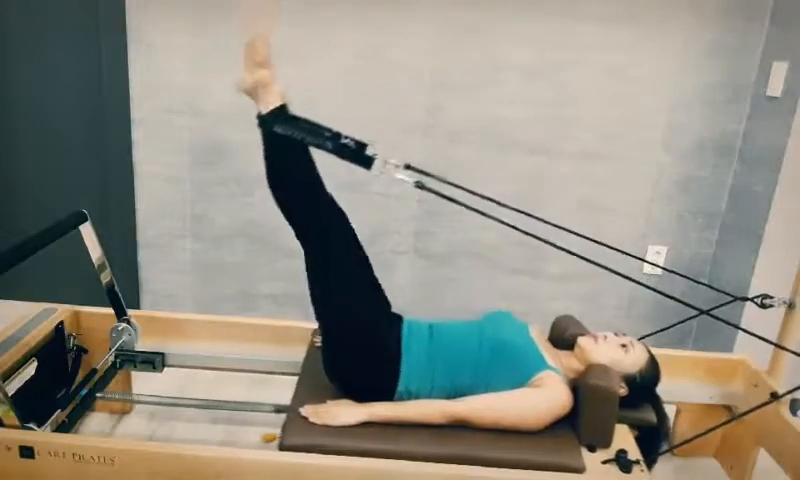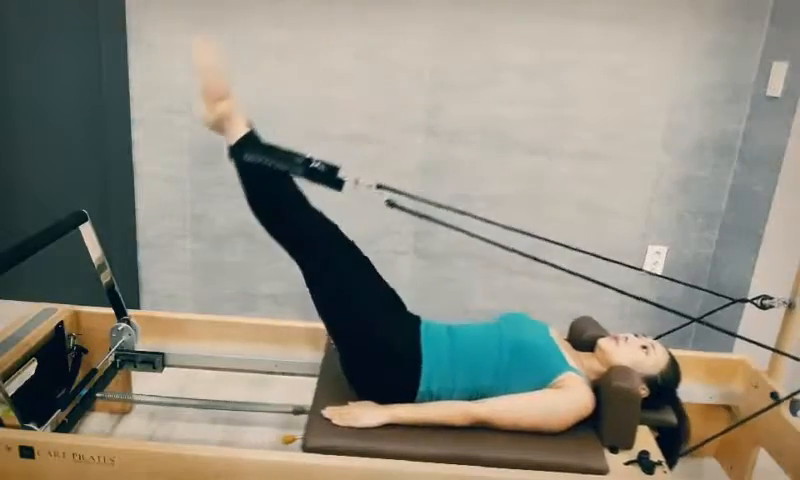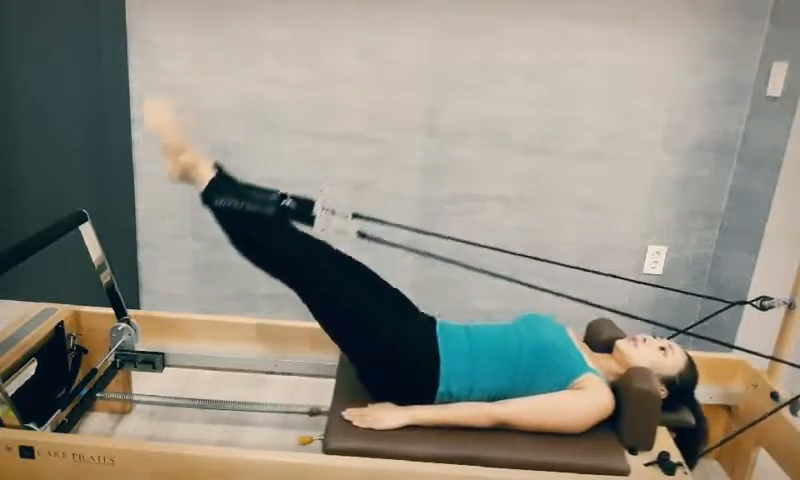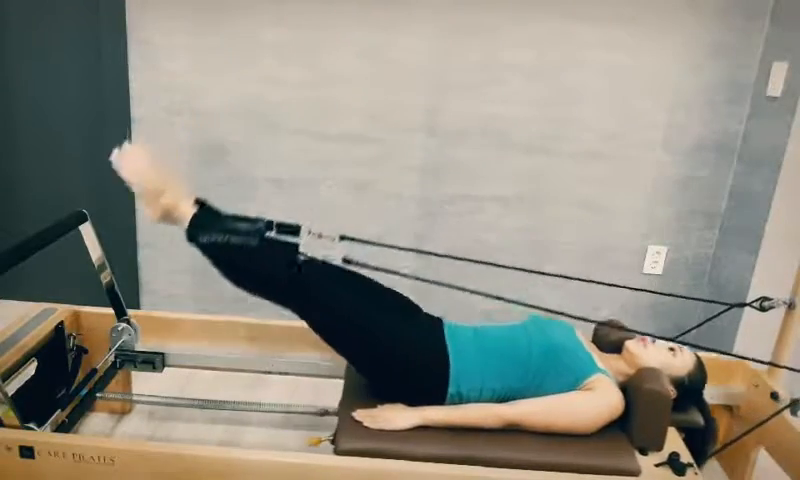
dt=0.2s
person 1, frame 1
left shoulder: (555, 397)
right shoulder: (543, 344)
left elbow: (457, 410)
left wrist: (365, 411)
left hip: (379, 371)
right hip: (401, 339)
left knee: (324, 227)
right knee: (326, 224)
left ankle: (271, 103)
person 1, frame 2
left shoulder: (575, 398)
right shoulder: (557, 345)
left elbow: (476, 411)
left wrist: (386, 413)
left hip: (402, 370)
right hip: (415, 337)
left knee: (314, 242)
right knee: (319, 240)
left ankle: (234, 130)
right ankle: (234, 128)
person 1, frame 3
left shoulder: (595, 400)
right shoulder: (577, 351)
left elbow: (495, 413)
left wrist: (405, 413)
left hip: (419, 371)
right hip: (429, 337)
left knee: (307, 264)
right knee: (315, 259)
left ankle: (201, 174)
right ankle: (202, 172)
person 1, frame 4
left shoulder: (605, 401)
right shoulder: (584, 348)
left elbow: (505, 414)
left wrist: (415, 415)
left hip: (428, 371)
right hip: (436, 337)
left knee: (304, 282)
right knee: (308, 269)
left ankle: (182, 210)
right ankle: (184, 207)
